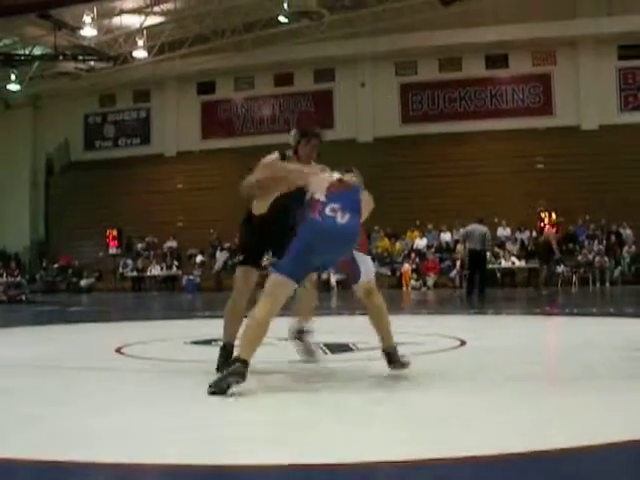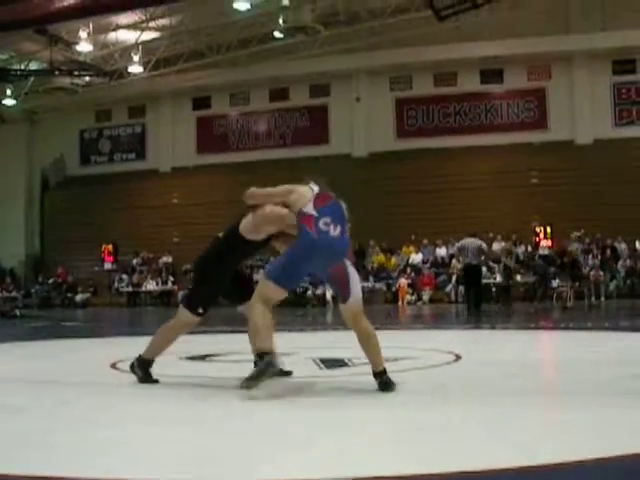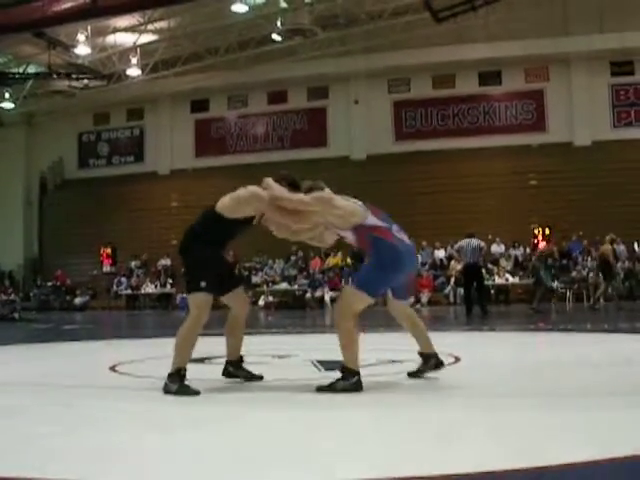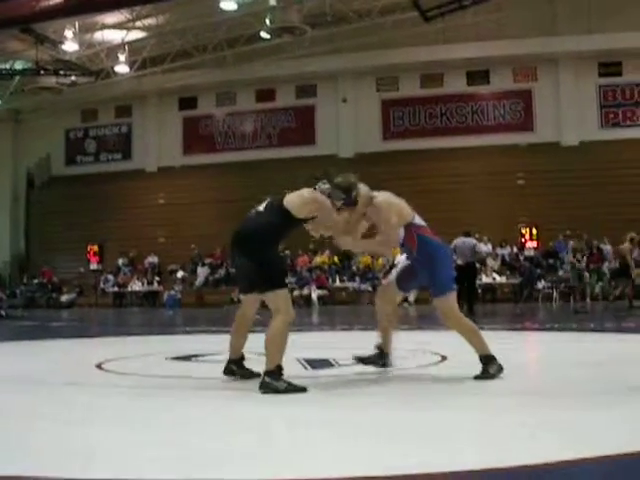
dt=0.7s
person 1, frame 1
left shoulder: (312, 168)
right shoulder: (273, 163)
right elbow: (257, 209)
right wrist: (277, 186)
left hip: (286, 229)
right hip: (258, 227)
left knee: (307, 287)
right knee: (243, 288)
right ankle: (226, 351)
person 1, frame 2
left shoulder: (275, 220)
right shoulder: (274, 216)
left elbow: (286, 247)
left hip: (227, 267)
right hip: (212, 267)
right knee: (185, 321)
right ankle: (142, 362)
person 1, frame 3
left shoulder: (261, 207)
right shoulder: (254, 196)
left elbow: (288, 231)
right elbow: (290, 218)
left hip: (212, 252)
right hip: (197, 248)
left knee: (241, 305)
right knee: (200, 314)
left ankle: (233, 364)
right ankle: (175, 377)
person 1, frame 4
left shoulder: (297, 197)
right shoulder: (315, 198)
left elbow: (317, 229)
left hip: (242, 243)
right hip: (259, 246)
left knee: (249, 306)
right knee: (283, 312)
left ankle: (234, 362)
right ankle: (272, 376)
person 2, frame 1
left shoulder: (321, 178)
right shoulder: (365, 197)
left hip: (315, 232)
right hip: (347, 239)
left knee: (268, 302)
left ankle: (238, 367)
person 2, frame 2
left shoulder: (298, 191)
right shoulder: (340, 205)
left elbow: (251, 196)
left wrist: (268, 202)
left hip: (309, 246)
right hip: (339, 253)
left knee: (261, 299)
right knee: (356, 317)
left ankle: (267, 358)
right ankle: (382, 376)
person 2, frame 3
left shoulder: (326, 201)
right shoulder: (339, 211)
left elbow: (280, 198)
right elbow: (322, 241)
left wrist: (269, 183)
left hip: (389, 257)
right hip: (408, 256)
left knee: (344, 311)
right knee: (400, 310)
left ankle: (351, 375)
right ankle: (431, 358)
person 2, frame 4
left shoulder: (381, 203)
right shoulder: (371, 205)
left elbow: (388, 245)
left wrist: (352, 243)
left hip: (432, 255)
right hip: (416, 257)
left knee: (449, 315)
right knee: (384, 296)
left ankle: (490, 361)
right ankle: (383, 353)
